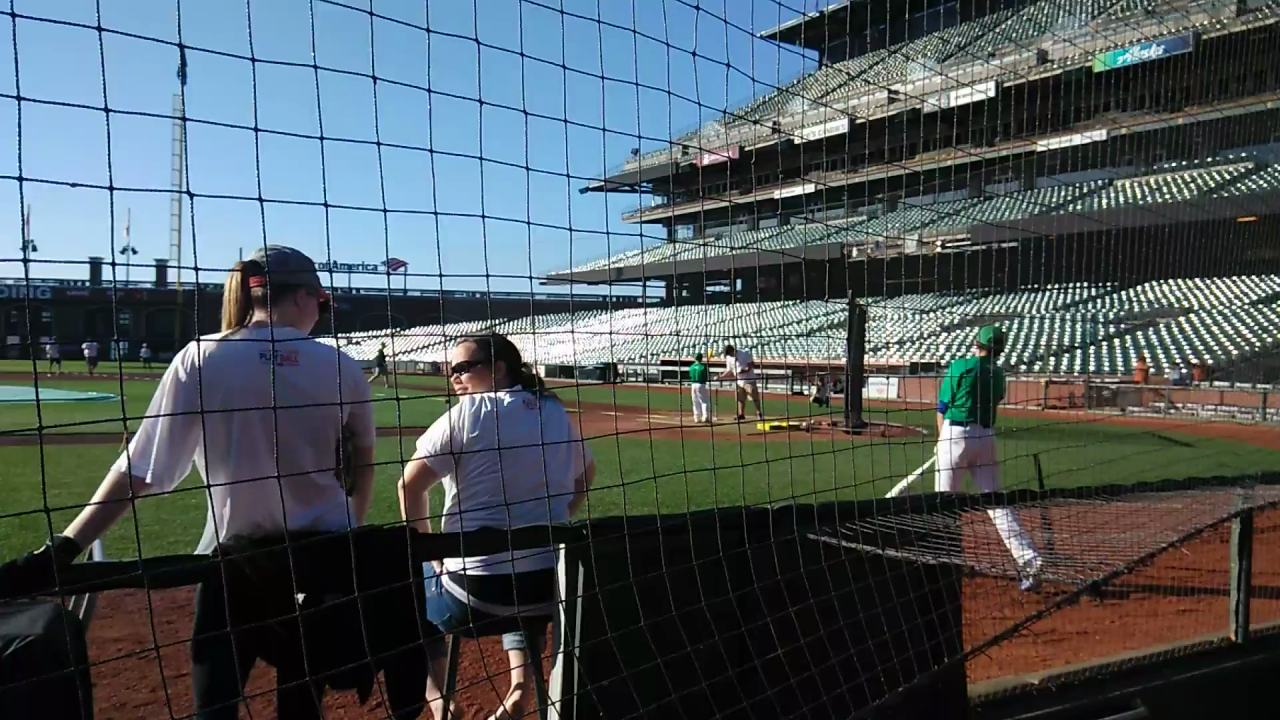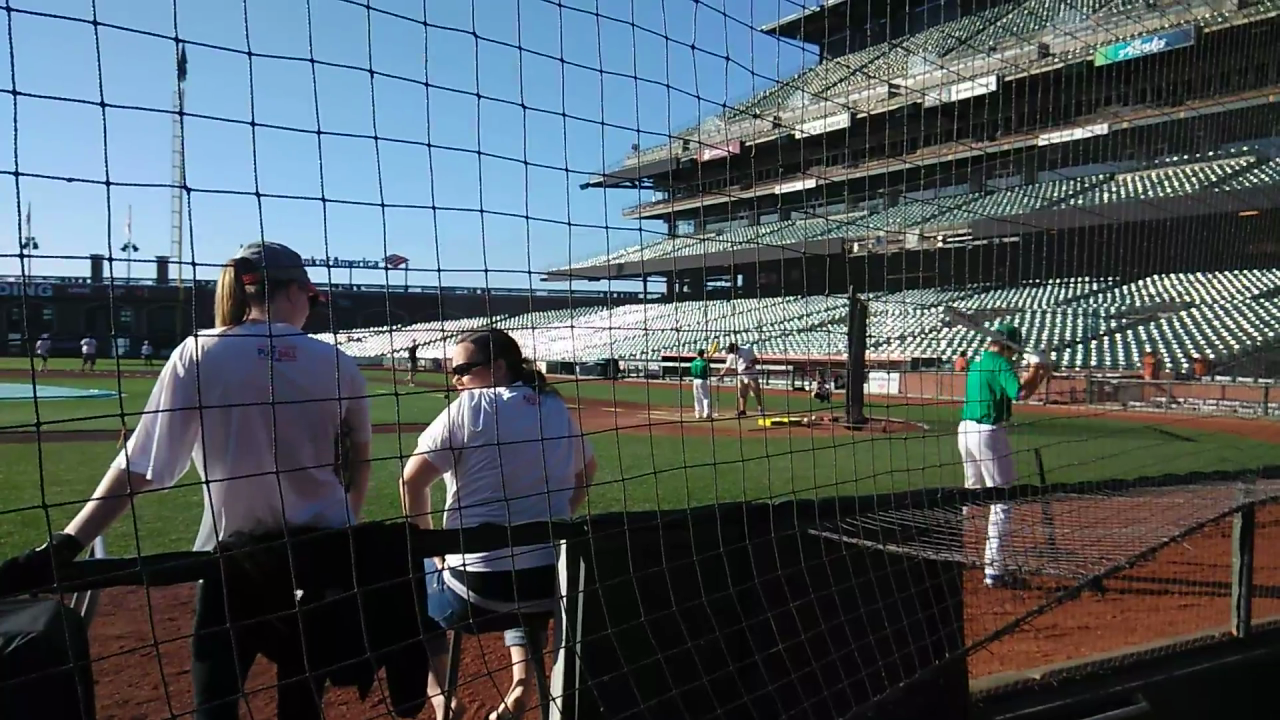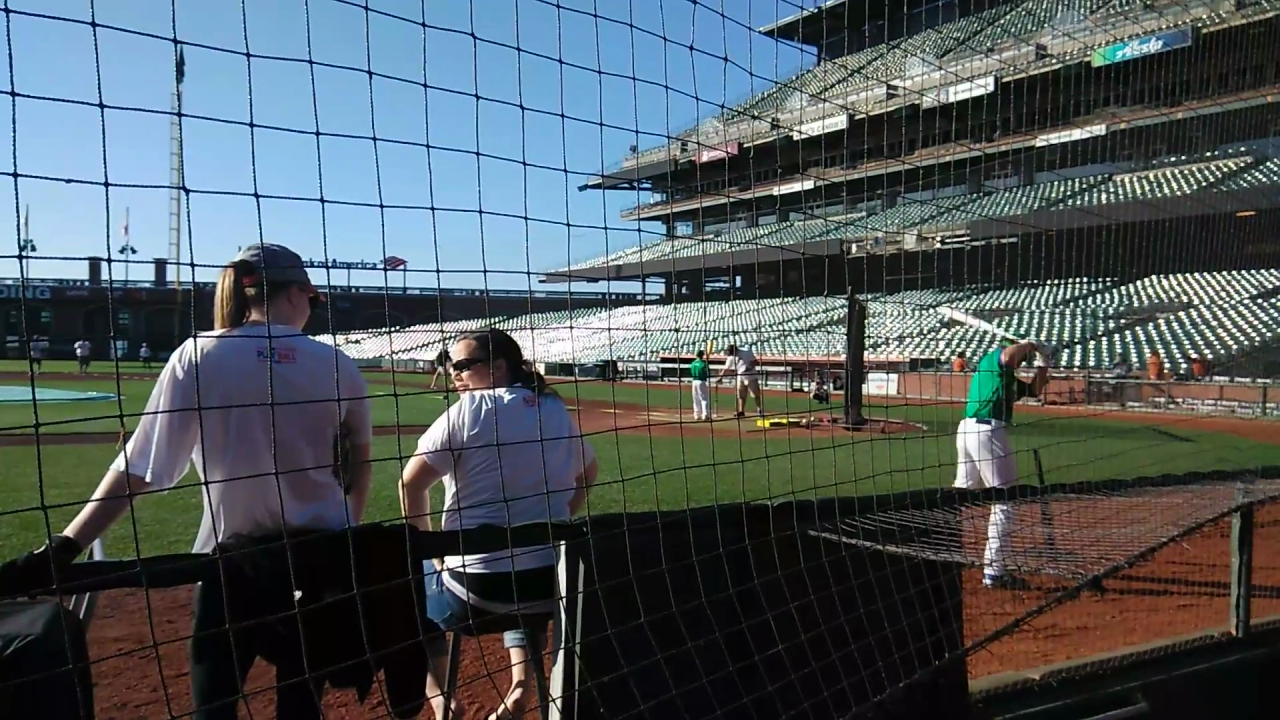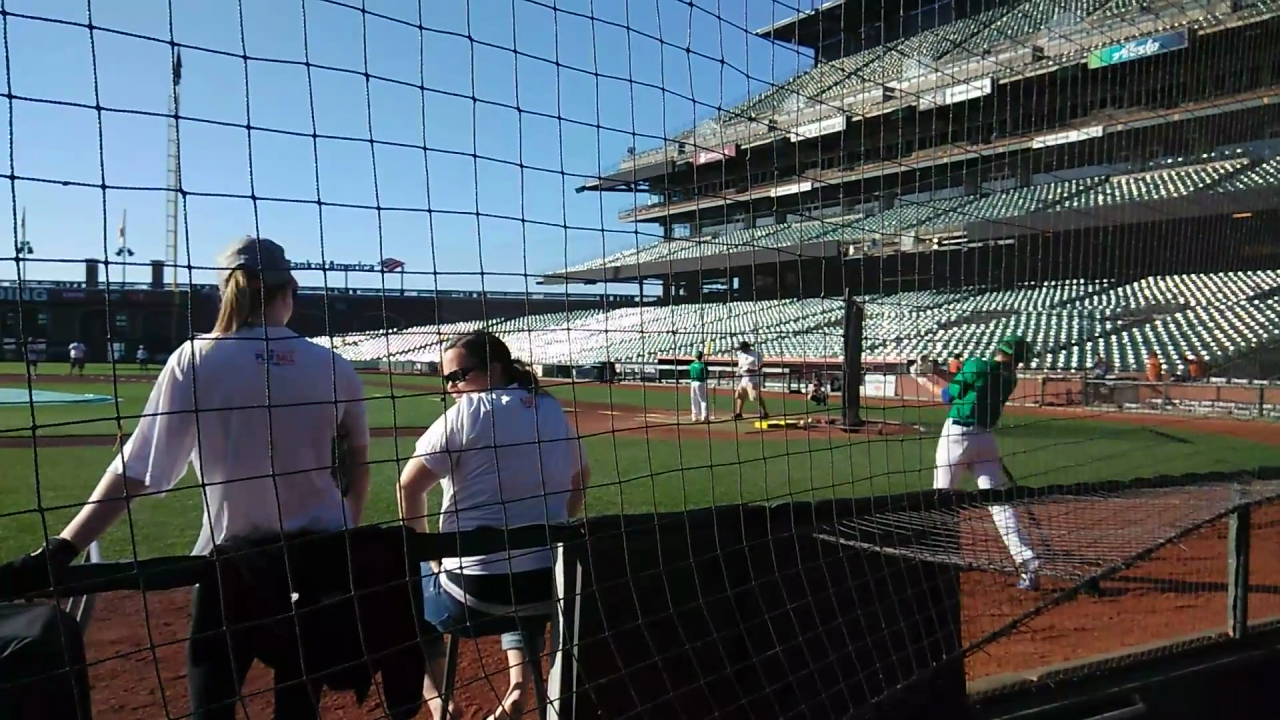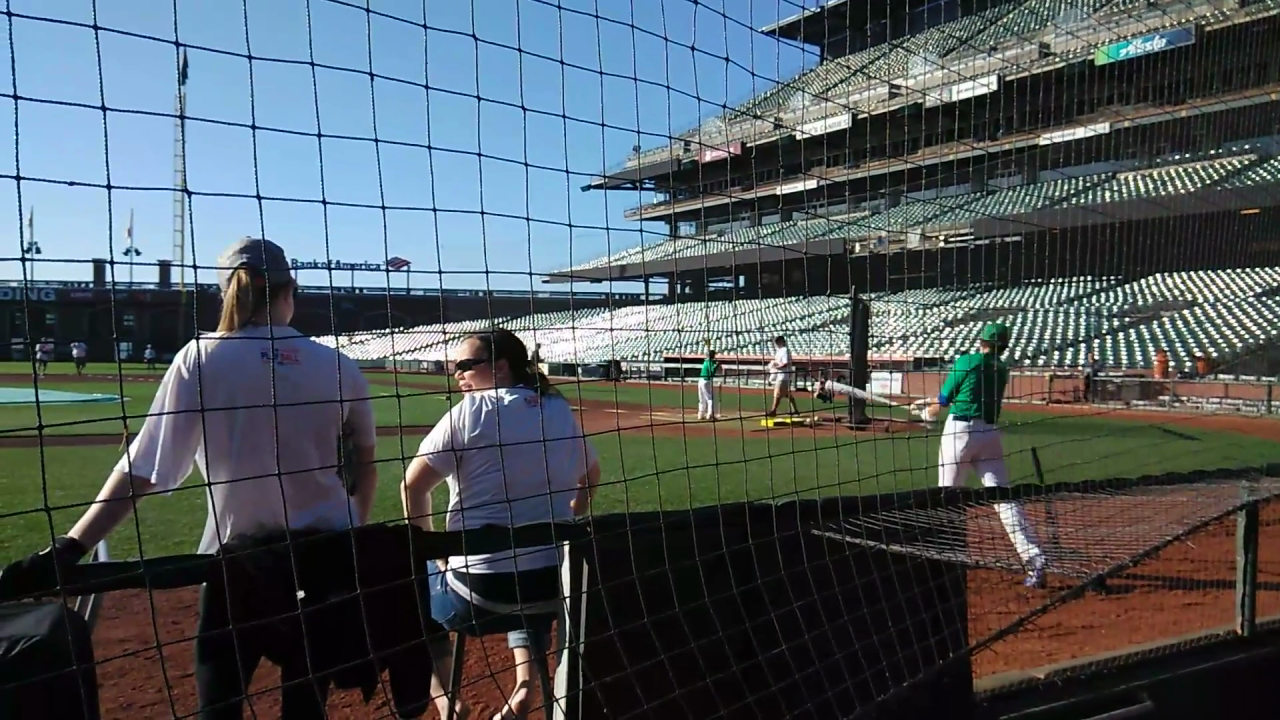
dt=0.7s
person 1, frame 1
left shoulder: (202, 360)
right shoulder: (341, 368)
left elbow: (140, 468)
right elbow: (362, 470)
left wrist: (67, 544)
right wrist: (349, 534)
person 1, frame 2
left shoulder: (199, 356)
right shoulder: (338, 363)
left elbow: (138, 466)
right elbow: (358, 463)
left wrist: (66, 543)
right wrist: (342, 532)
person 1, frame 3
left shoulder: (198, 358)
right shoulder: (338, 365)
left elbow: (138, 468)
right elbow: (360, 466)
left wrist: (66, 545)
right wrist: (345, 535)
person 1, frame 4
left shoulder: (197, 360)
right shoulder: (335, 367)
left elbow: (136, 471)
right elbow: (358, 466)
left wrist: (62, 548)
right wrist: (346, 535)
person 1, frame 5
left shoulder: (201, 360)
right shoulder: (339, 368)
left elbow: (141, 470)
right elbow: (364, 469)
left wrist: (70, 547)
right wrist: (353, 535)
person 2, frame 1
left shoulder: (468, 412)
right shoulder: (555, 414)
left elbow: (410, 485)
right elbow: (585, 476)
left hip: (476, 591)
right hip: (548, 587)
right ankle: (522, 682)
person 2, frame 2
left shoulder: (469, 408)
right shoulder: (557, 409)
left elbow: (412, 481)
right elbow: (586, 472)
left hip: (478, 586)
right hip: (550, 582)
right ankle: (524, 678)
person 2, frame 3
left shoulder: (469, 409)
right shoulder: (556, 410)
left elbow: (411, 483)
right elbow: (588, 473)
left hip: (477, 587)
right hip: (548, 584)
right ankle: (523, 680)
person 2, frame 4
left shoulder: (467, 412)
right shoulder: (552, 411)
left elbow: (409, 486)
right elbow: (580, 479)
left hip: (475, 591)
right hip: (547, 586)
right ankle: (520, 686)
person 2, frame 5
left shoulder: (471, 411)
right shoulder: (560, 411)
left elbow: (413, 486)
right elbow: (590, 479)
left hip: (481, 590)
right hip: (553, 585)
right ankle: (525, 684)
person 3, frame 1
left shoulder: (959, 367)
right shoulder: (998, 375)
left elbow: (942, 409)
left wrist: (943, 440)
left hip: (956, 435)
right hip: (985, 439)
right knee: (997, 503)
right ankle: (1029, 562)
person 3, frame 2
left shoulder: (977, 363)
right shoulder: (1002, 363)
left elbow: (1012, 391)
right elbow: (1021, 394)
left wrist: (1038, 371)
right wrist: (1036, 368)
left hip: (966, 431)
right hip: (988, 434)
left knee: (972, 491)
right knee: (1000, 500)
right ankle: (993, 569)
person 3, frame 3
left shoulder: (993, 366)
right shoulder: (994, 358)
left elbow: (1034, 390)
right elbow: (1007, 355)
left wrist: (1042, 364)
right wrist: (1028, 346)
left hip: (966, 430)
right hip: (988, 432)
left knee: (963, 490)
right knee: (1001, 501)
right ankle: (993, 569)
person 3, frame 4
left shoulder: (975, 366)
right shoulder: (1010, 379)
left elbow: (947, 397)
left hip: (956, 435)
right hip: (985, 439)
right knee: (998, 501)
right ankle: (1027, 564)
person 3, frame 5
left shoulder: (966, 361)
right shoulder: (1002, 370)
left elbow: (944, 399)
left wrist: (930, 411)
right wrist: (937, 404)
left hip: (959, 432)
right hip: (989, 434)
right knee: (1003, 499)
right ankle: (1033, 561)
